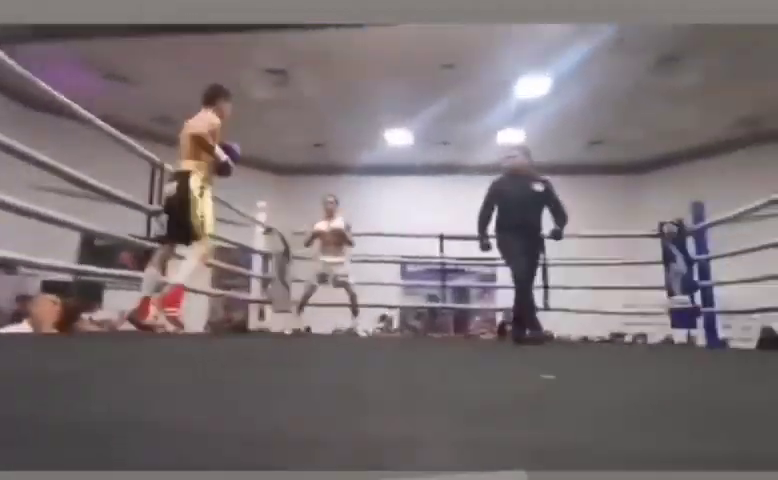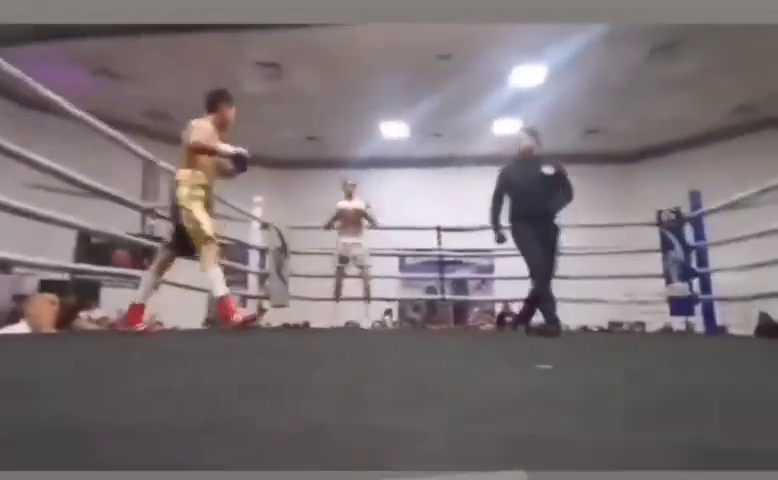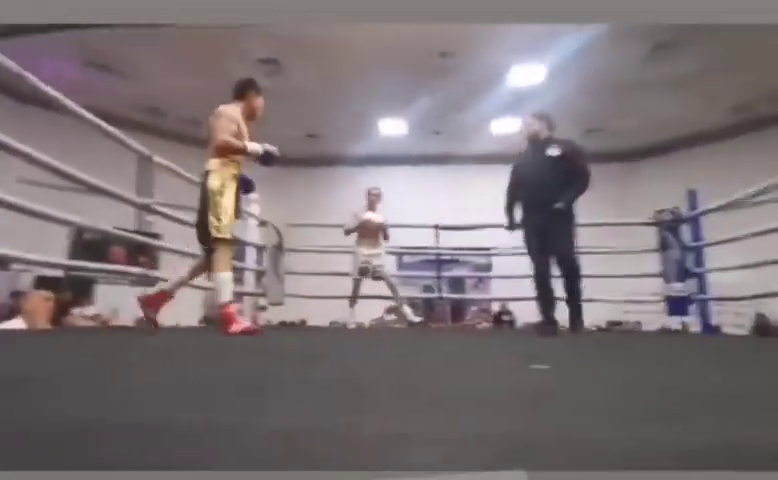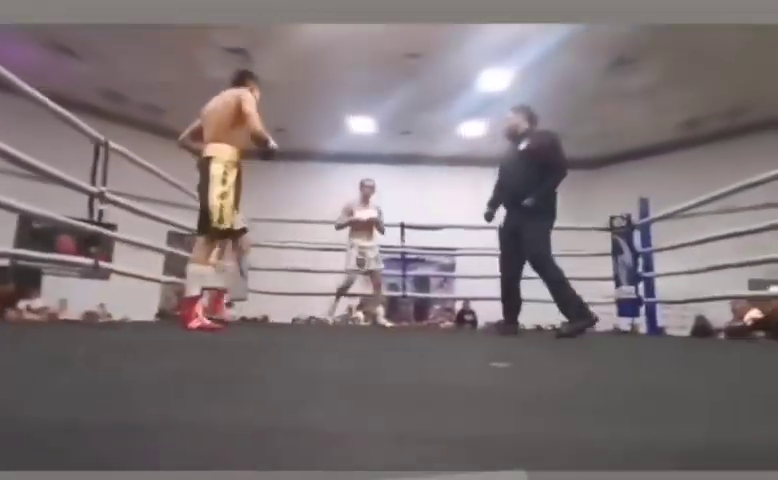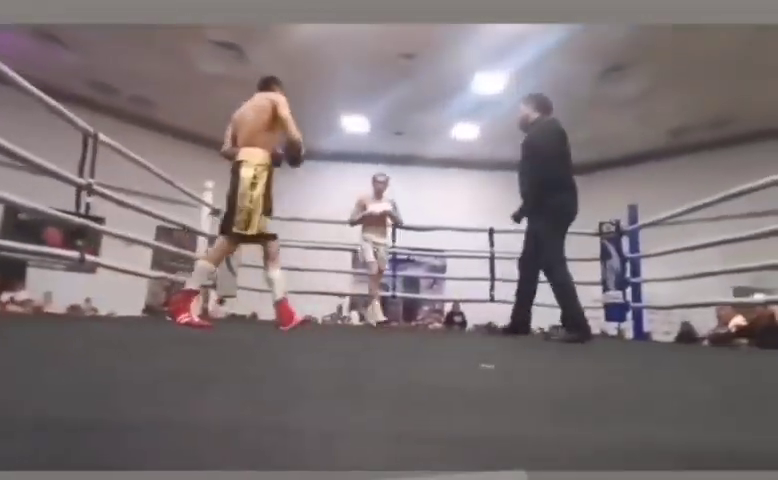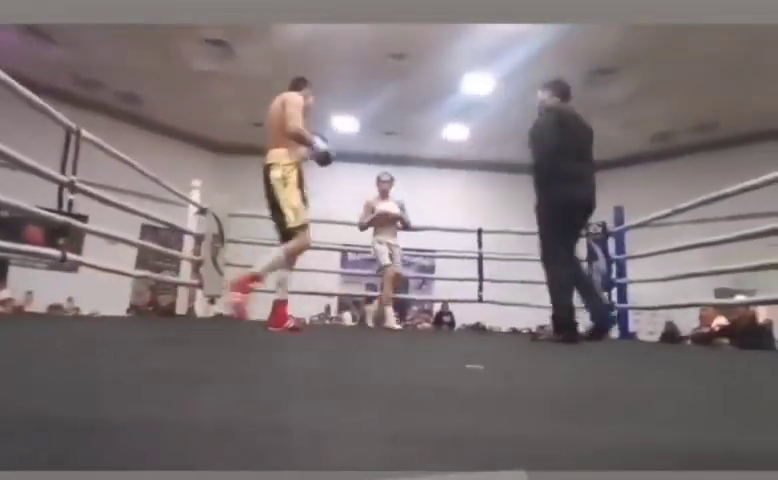
dt=0.2s
person 1, frame 1
left shoulder: (191, 122)
right shoulder: (212, 120)
right elbow: (197, 134)
left wrist: (220, 156)
right wrist: (219, 154)
left hip: (178, 183)
right hip: (193, 181)
left knee: (166, 246)
right knee: (202, 243)
left ankle: (144, 308)
person 1, frame 2
left shoulder: (209, 130)
right shoulder: (201, 125)
left elbow: (215, 169)
right elbow: (194, 143)
left wrist: (234, 165)
right wrist: (226, 150)
left hip: (197, 193)
right hip: (190, 191)
left knee: (168, 254)
right knee: (209, 245)
left ankle: (135, 315)
right ankle: (227, 310)
person 1, frame 3
left shoulder: (234, 118)
right shoulder: (229, 112)
right elbow: (221, 142)
right wrist: (256, 149)
left hip: (227, 183)
right hip: (220, 181)
left knee: (213, 253)
right knee: (223, 245)
left ankle: (156, 297)
right ankle: (229, 316)
person 1, frame 4
left shoulder: (213, 104)
right shoulder: (244, 95)
left elbow: (184, 140)
right elbow: (257, 132)
right wrist: (269, 143)
left hip: (213, 167)
right hip: (223, 167)
left knee: (240, 241)
right knee: (210, 236)
left ankle: (204, 298)
right ankle: (190, 310)
person 1, frame 5
left shoulder: (241, 111)
right shoulder: (276, 99)
left elbow: (227, 150)
right elbow: (294, 137)
right wrist: (296, 153)
left hip: (245, 170)
right hip: (255, 171)
left knee: (271, 246)
right knee: (230, 239)
left ankle: (285, 314)
right ankle: (182, 305)
person 1, frame 6
left shoulder: (280, 106)
right shoulder: (292, 98)
right elbow: (293, 129)
left wrist: (309, 152)
right wrist: (316, 145)
left hip: (283, 171)
right hip: (283, 171)
left knee: (294, 240)
right knee: (301, 239)
left ankle: (279, 314)
right ankle: (246, 282)
person 2, frame 1
left shoulder: (542, 184)
right shoulder: (500, 184)
left elbow: (557, 209)
right elbow: (486, 210)
left wrist: (559, 226)
right wrist: (483, 236)
left hip: (532, 239)
right hip: (508, 237)
left knee: (525, 283)
right knee: (521, 275)
left ankle: (519, 330)
right ankle: (533, 327)
person 2, frame 2
left shoulder: (553, 167)
right shoulder: (509, 171)
left elbow: (567, 193)
right elbow: (498, 199)
left wrist: (557, 205)
right wrist: (496, 227)
left hip: (547, 227)
right hip: (523, 227)
left knee: (544, 273)
right knee: (539, 268)
left ankle: (524, 315)
right ankle: (551, 321)
person 2, frame 3
left shoulder: (566, 148)
right shoulder: (524, 159)
left elbow: (583, 178)
right elbow: (514, 189)
left wrist: (567, 200)
right wrist: (510, 214)
left hip: (560, 216)
right hip: (532, 218)
left knee: (567, 260)
right knee: (540, 267)
left ankle: (575, 312)
right ankle: (547, 319)
person 2, frame 4
left shoulder: (543, 139)
right shoulder: (511, 152)
left elbow: (558, 170)
right elbow: (502, 185)
left wrist: (536, 198)
right wrist: (491, 205)
left hip: (537, 213)
right hip: (514, 215)
left knee: (539, 258)
right knee: (509, 268)
left ankle: (580, 315)
right ankle: (510, 320)
person 2, frame 5
left shoulder: (544, 128)
right shoulder: (537, 135)
left elbow: (550, 165)
left wrist: (530, 202)
right wrist: (526, 207)
left hip: (551, 205)
right hip: (546, 208)
left knee: (550, 261)
right knee: (528, 263)
left ankle: (575, 325)
right ankle: (519, 322)
person 2, frame 6
left shoulder: (547, 118)
right shoulder: (580, 123)
left elbow: (544, 156)
left wrist: (542, 196)
left hip: (559, 194)
right hip: (583, 194)
left knee: (555, 257)
right knee: (563, 256)
left ankle: (563, 326)
right ankle: (601, 314)
person 3, frame 1
left shoulder: (342, 223)
right shoulder: (319, 224)
left elbow: (351, 243)
right elbow: (306, 244)
left wrist: (343, 233)
right wrist: (313, 235)
left hip: (339, 262)
right hip: (323, 261)
left knee: (352, 293)
right knee: (307, 293)
left ankle: (355, 326)
person 3, frame 2
left shoulder: (362, 205)
right shoulder: (340, 205)
left elbow: (374, 224)
right elbow: (326, 227)
left wrist: (364, 213)
right wrist: (335, 216)
left hip: (358, 243)
right hip: (343, 242)
left knee: (365, 275)
right knee: (339, 276)
person 3, frame 3
right shoulder: (359, 215)
left elbow: (386, 238)
right elbow: (346, 231)
left wrist: (384, 228)
right wrist: (359, 224)
left hip: (377, 254)
right hip: (362, 253)
left knee: (391, 284)
right knee: (356, 286)
left ankle: (408, 314)
right ankle: (350, 317)
person 3, frame 4
left shoulder: (376, 208)
right shoulder: (350, 206)
left elbow: (382, 230)
right elbow: (337, 225)
left wrist: (377, 221)
right wrist: (352, 220)
left hip: (372, 246)
right hip: (355, 245)
left knee: (377, 280)
right knee: (350, 279)
left ankle: (380, 316)
right ankle: (334, 305)
person 3, frame 5
left shoulder: (390, 203)
right shoulder: (363, 200)
left elbow: (400, 223)
right elbow: (351, 221)
left wrist: (390, 215)
right wrist: (365, 215)
left hip: (382, 242)
right hip: (368, 240)
left knee: (377, 278)
right knee: (373, 274)
left ankle: (370, 314)
right ankle: (377, 312)
person 3, frame 6
left shoulder: (398, 203)
right shoulder: (371, 203)
left elbow: (408, 225)
right elbow: (361, 226)
left wrist: (400, 217)
right wrist: (375, 217)
left hip: (394, 243)
right hip: (380, 242)
left knee: (396, 278)
right knee: (388, 276)
left ankle: (373, 310)
right ankle: (389, 318)
